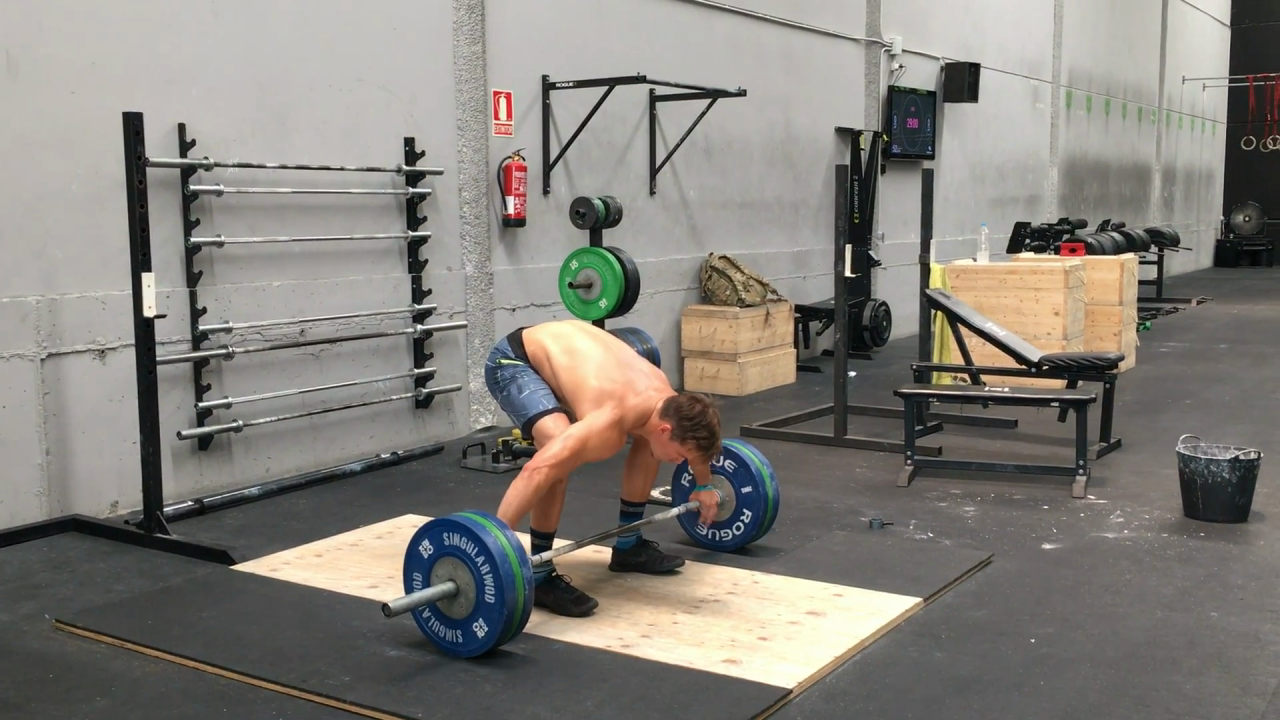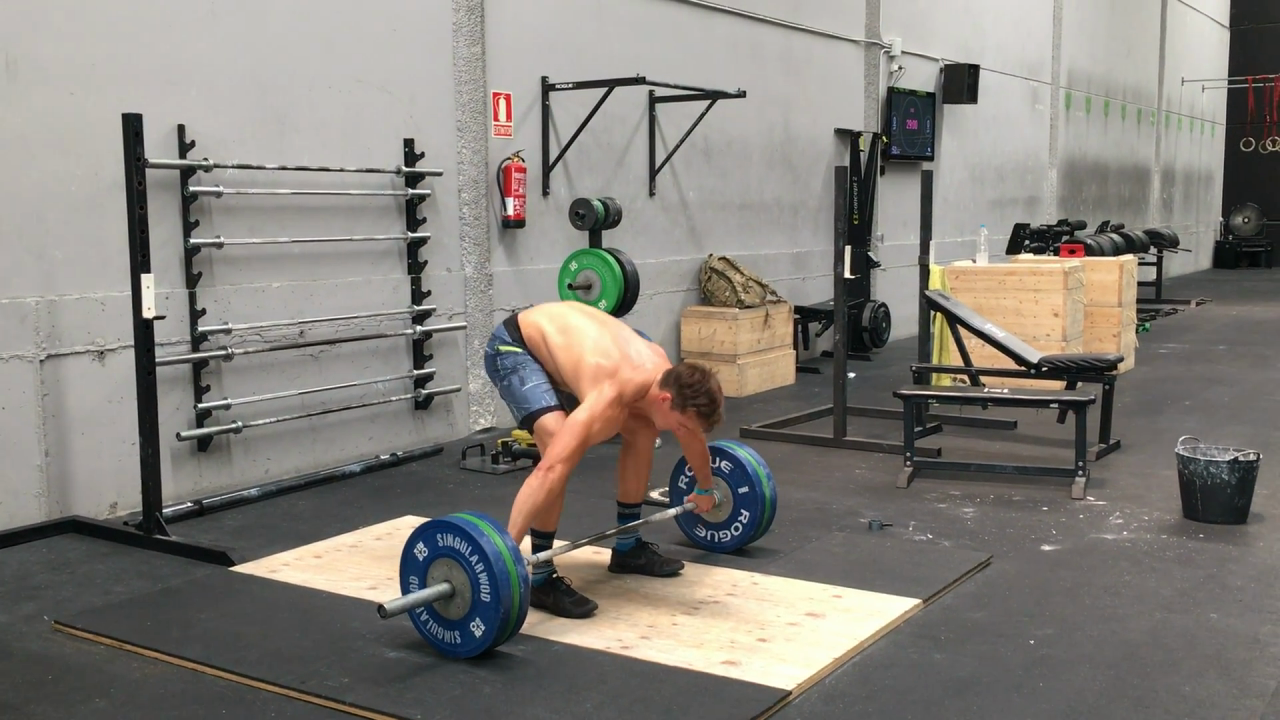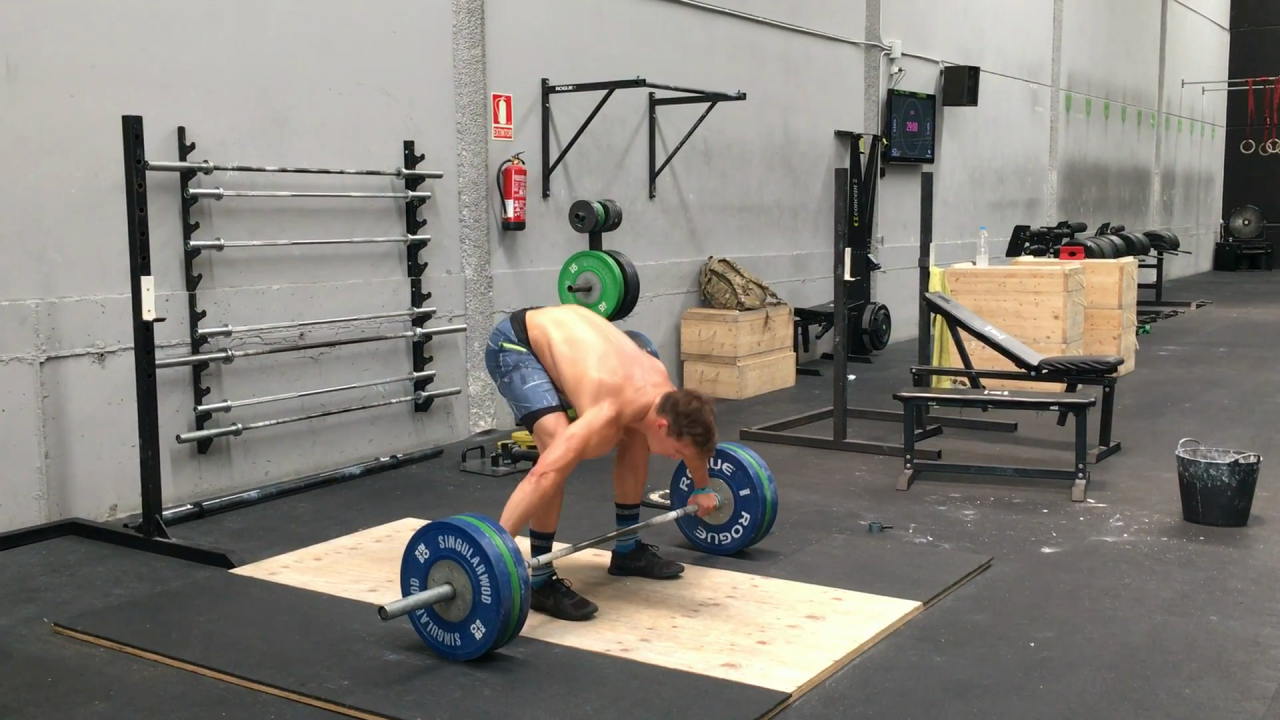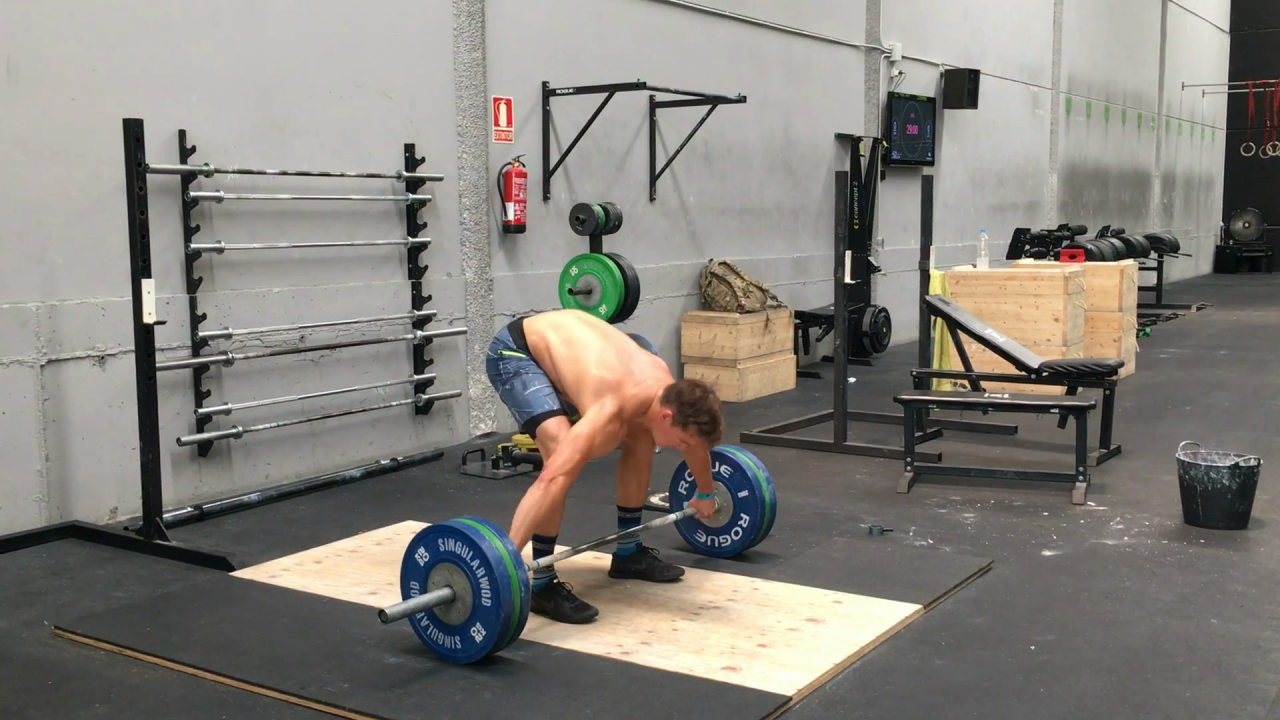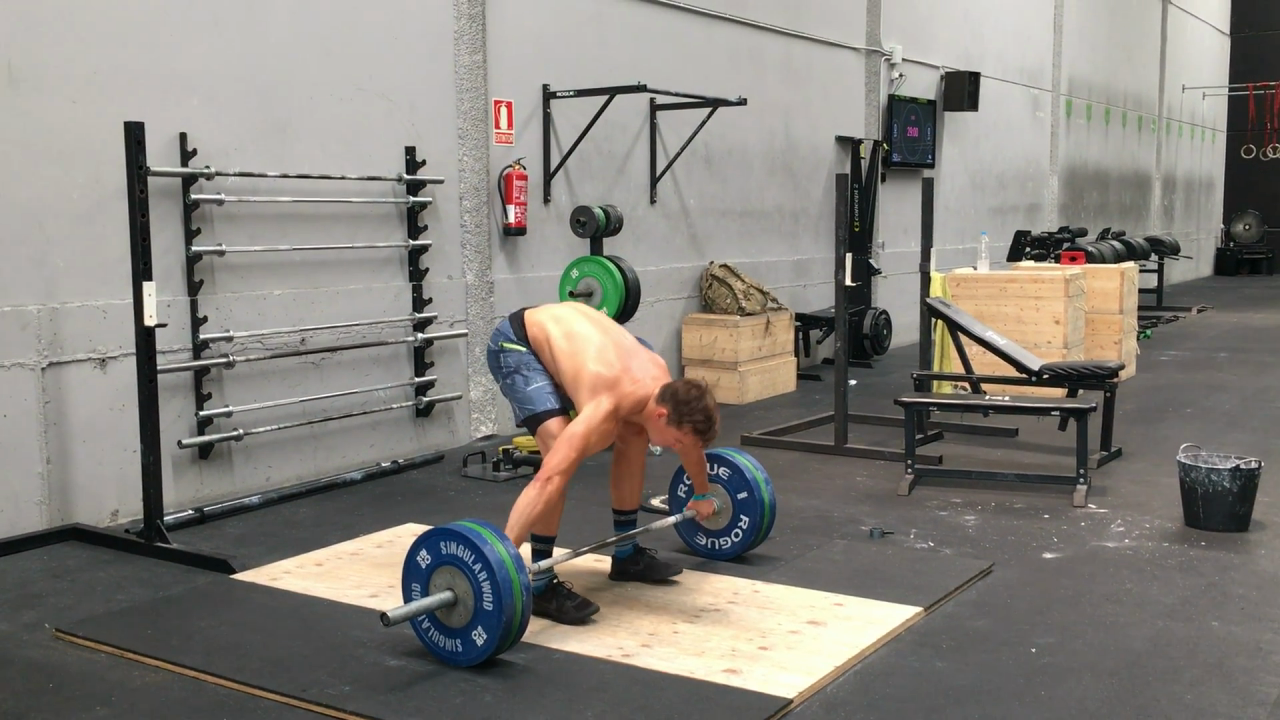
dt=0.2s
person 1, frame 1
left shoulder: (667, 402)
right shoulder: (609, 424)
left elbow: (695, 441)
right elbow: (535, 471)
left wrist: (704, 487)
right hip: (513, 361)
left knee: (647, 441)
right knee: (557, 457)
left ankle: (629, 547)
right ankle: (541, 578)
person 1, frame 2
left shoulder: (665, 377)
right shoulder: (611, 398)
left elbow: (695, 434)
right elbow: (551, 470)
left wrist: (704, 490)
right hip: (513, 346)
left knee: (640, 432)
right knee: (557, 442)
left ankle: (627, 548)
right ankle: (541, 579)
person 1, frame 3
left shoulder: (666, 398)
right shoulder: (609, 416)
left elbow: (691, 438)
right elbow: (542, 476)
left wrist: (703, 489)
left hip: (563, 331)
right hip: (515, 345)
left knee: (636, 438)
right knee: (558, 440)
left ankle: (628, 550)
right ankle: (541, 581)
person 1, frame 4
left shoulder: (669, 392)
right shoulder: (612, 412)
left elbow: (696, 446)
right elbow: (552, 480)
left wrist: (705, 495)
right hip: (515, 351)
left knee: (641, 440)
right knee: (560, 448)
left ankle: (628, 553)
right ankle: (541, 584)
person 1, frame 5
left shoulder: (666, 392)
right shoulder: (608, 410)
left elbow: (691, 447)
right elbow: (548, 481)
left wrist: (702, 496)
right hip: (515, 345)
left knee: (632, 438)
right knee: (561, 454)
left ankle: (626, 555)
right ankle: (542, 585)
